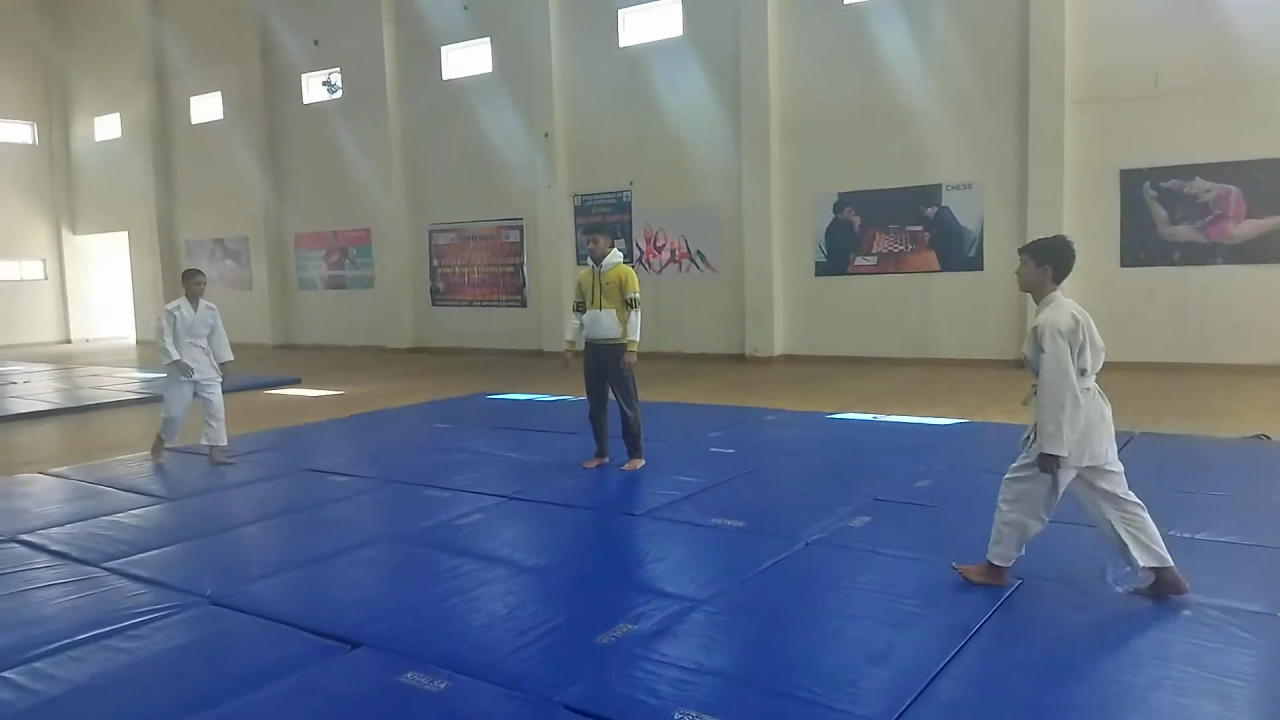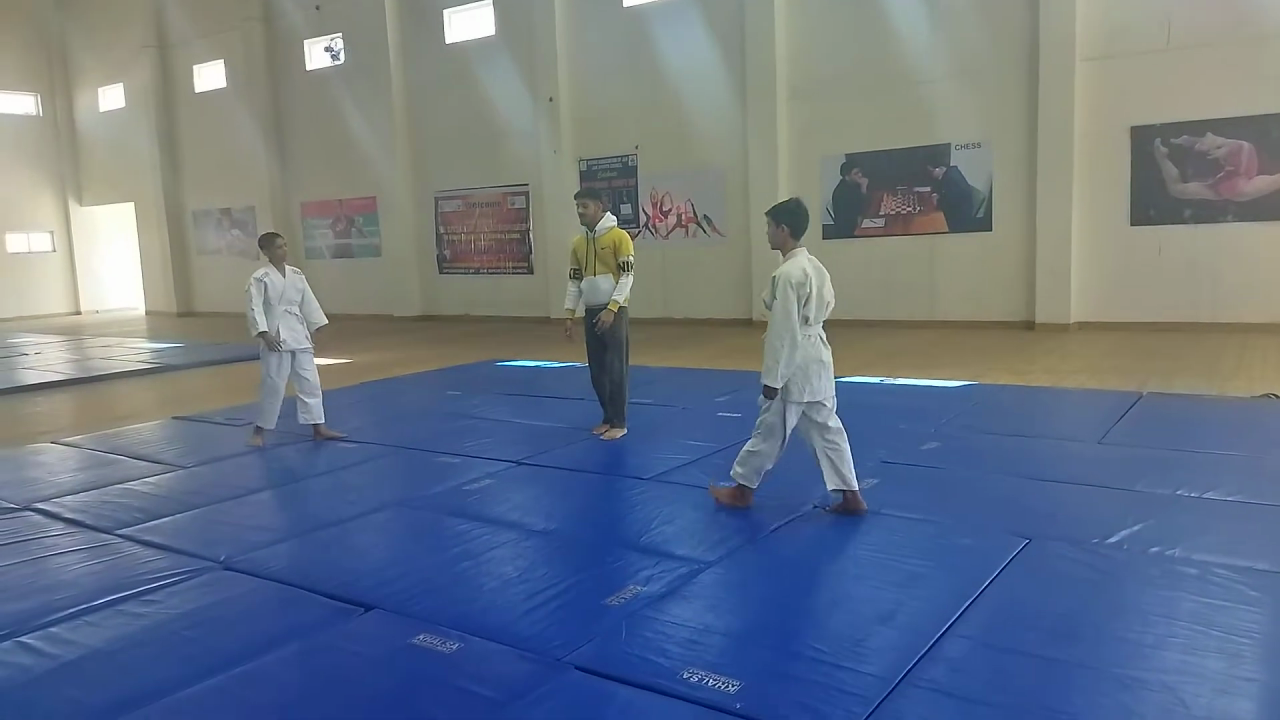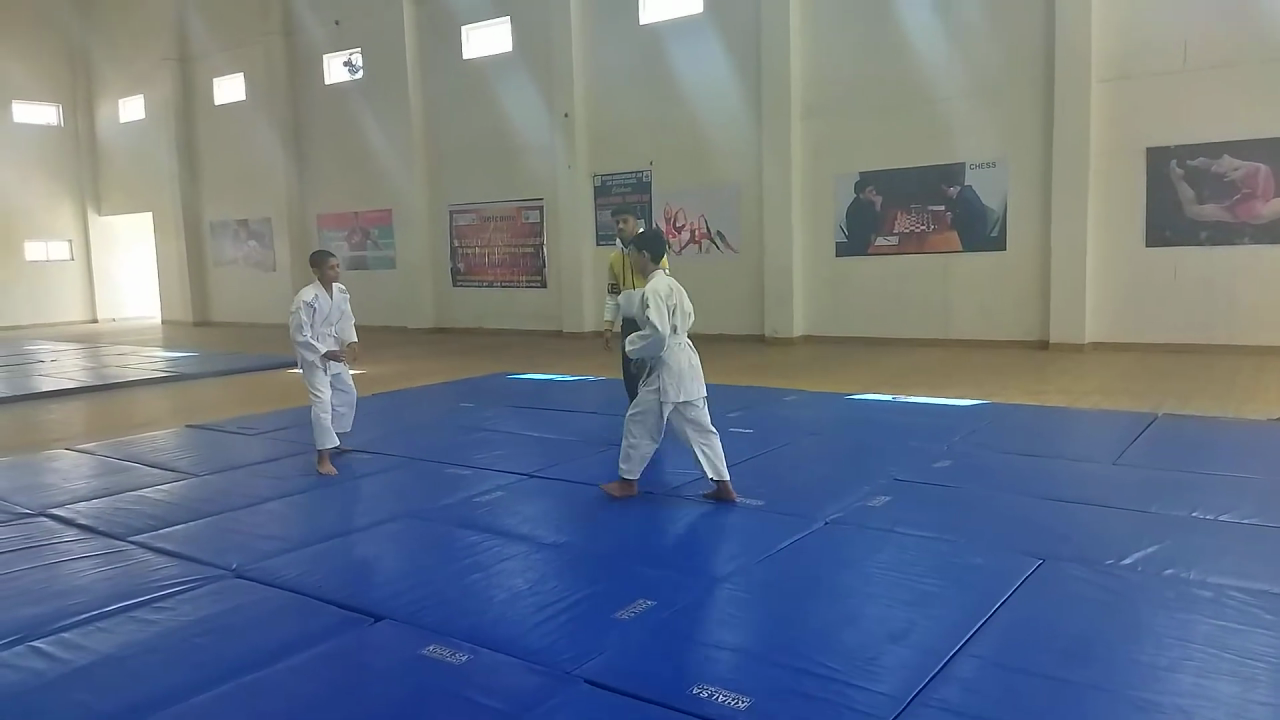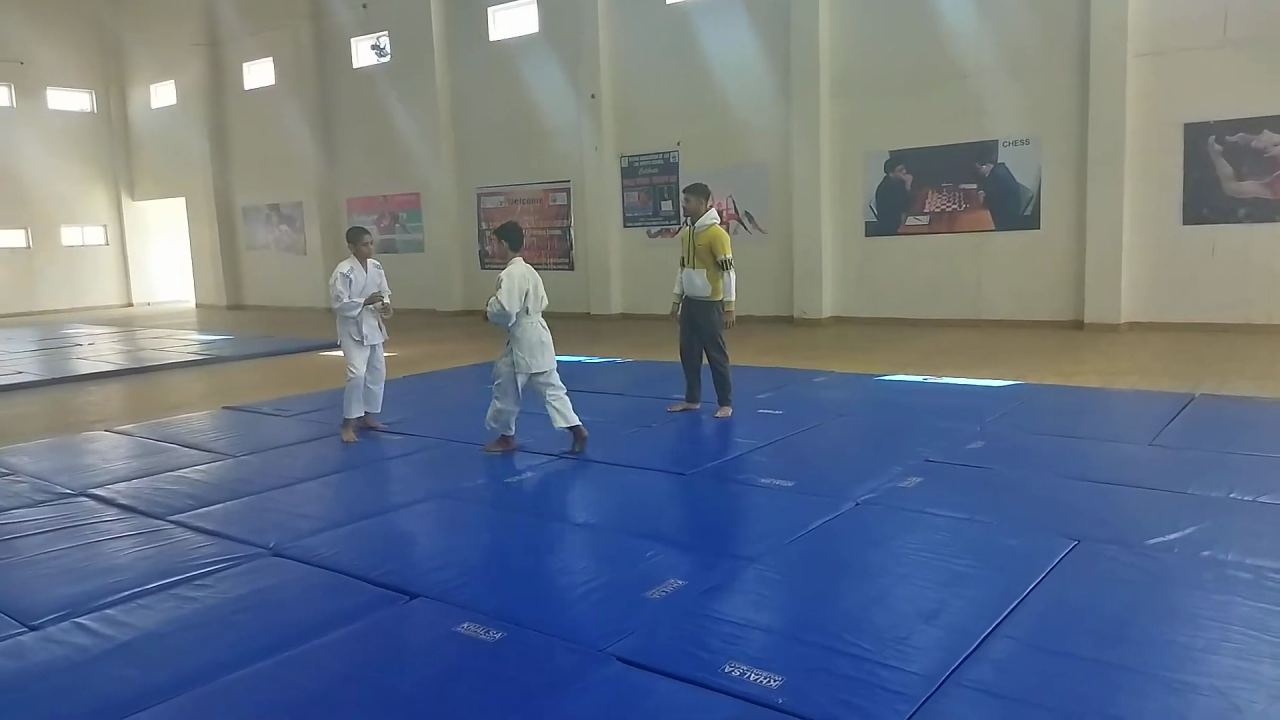
dt=1s
person 1, frame 1
left shoulder: (1050, 322)
right shoulder: (1067, 312)
left elbow: (1059, 387)
left wrist: (1052, 446)
left hip: (1070, 421)
right hip: (1088, 414)
left knee: (1020, 489)
right knee: (1114, 498)
left ankle: (996, 566)
right ankle: (1164, 571)
person 1, frame 2
left shoulder: (787, 274)
right shoulder: (815, 266)
left elbow: (784, 330)
left wrist: (772, 378)
left hip: (795, 363)
right hip: (816, 358)
left knee: (769, 429)
right knee: (825, 427)
left ankle: (742, 489)
right ankle: (850, 494)
person 1, frame 3
left shoulder: (653, 290)
right shoulder: (672, 285)
left elbow: (657, 334)
left wrist: (631, 345)
left hip: (667, 368)
right hip: (686, 362)
left knee: (638, 422)
right knee: (698, 425)
left ankle: (628, 481)
right ankle: (722, 484)
person 1, frame 4
left shoulder: (510, 275)
right shoulder: (530, 272)
left elbow: (505, 311)
left wrist: (491, 309)
left hip: (523, 342)
right hip: (539, 336)
left knee: (505, 388)
right knee: (552, 388)
left ankle: (506, 436)
right ankle: (576, 430)
person 2, frame 1
left shoulder: (624, 272)
right shoulder: (584, 276)
left elbow: (634, 312)
right elbow: (577, 313)
left wrist: (631, 348)
right wrist: (570, 345)
left hip: (616, 347)
right hip: (592, 347)
left knee: (626, 403)
right knee: (596, 403)
left ankle: (636, 455)
right ankle: (601, 453)
person 2, frame 2
left shoulder: (618, 236)
right shoulder: (578, 243)
left elbow: (627, 276)
right elbow: (574, 282)
left wrist: (611, 309)
right wrist: (569, 316)
left hip: (614, 312)
right hip: (591, 313)
left knee: (616, 369)
right knee: (597, 370)
left ankle: (619, 423)
right ankle: (608, 418)
person 2, frame 3
right shoulder: (615, 258)
right elbow: (612, 295)
right wrist: (608, 326)
right hip: (629, 323)
left knee: (646, 370)
right knee: (630, 377)
person 2, frame 4
left shoulder: (717, 234)
right shoulder: (686, 232)
left elbow: (728, 272)
left wrist: (729, 307)
right wrist: (676, 300)
left hip: (710, 304)
right hip: (690, 302)
left knee: (716, 356)
right knee: (688, 353)
left ankle: (725, 403)
right ankle: (692, 399)
person 3, frame 1
left shoulder: (211, 310)
right shoulder: (172, 310)
left elbow: (218, 338)
right elbow: (165, 340)
left wrist: (223, 363)
right wrist: (177, 362)
left hip: (206, 366)
right hip: (181, 367)
left knee: (216, 408)
right knee: (175, 411)
left ankle: (215, 451)
right ankle: (162, 440)
person 3, frame 2
left shoulder: (296, 274)
right shoulder: (260, 278)
left elbow: (308, 303)
right elbow: (254, 310)
left wrist: (318, 329)
right wrist: (264, 334)
left hip: (299, 335)
right hip: (276, 337)
left knee: (309, 382)
right knee: (273, 385)
left ankle: (318, 428)
right ankle: (260, 430)
person 3, frame 3
left shoulder: (341, 292)
right shoulder: (306, 298)
left elbow: (346, 321)
right elbow: (299, 335)
left wrist: (351, 342)
right wrist: (325, 353)
left hip: (333, 350)
right hip: (312, 355)
left knee: (347, 393)
right knee: (322, 400)
left ankle: (331, 439)
right ankle: (323, 457)
person 3, frame 4
left shoulder: (376, 267)
right shoulder: (343, 272)
left elbow: (384, 292)
right elbow: (338, 304)
left wrist: (384, 305)
right wrist: (365, 302)
left hip: (373, 326)
right hip: (352, 329)
left knee: (377, 372)
right knee: (357, 374)
left ankle: (367, 416)
right ankle: (348, 424)
